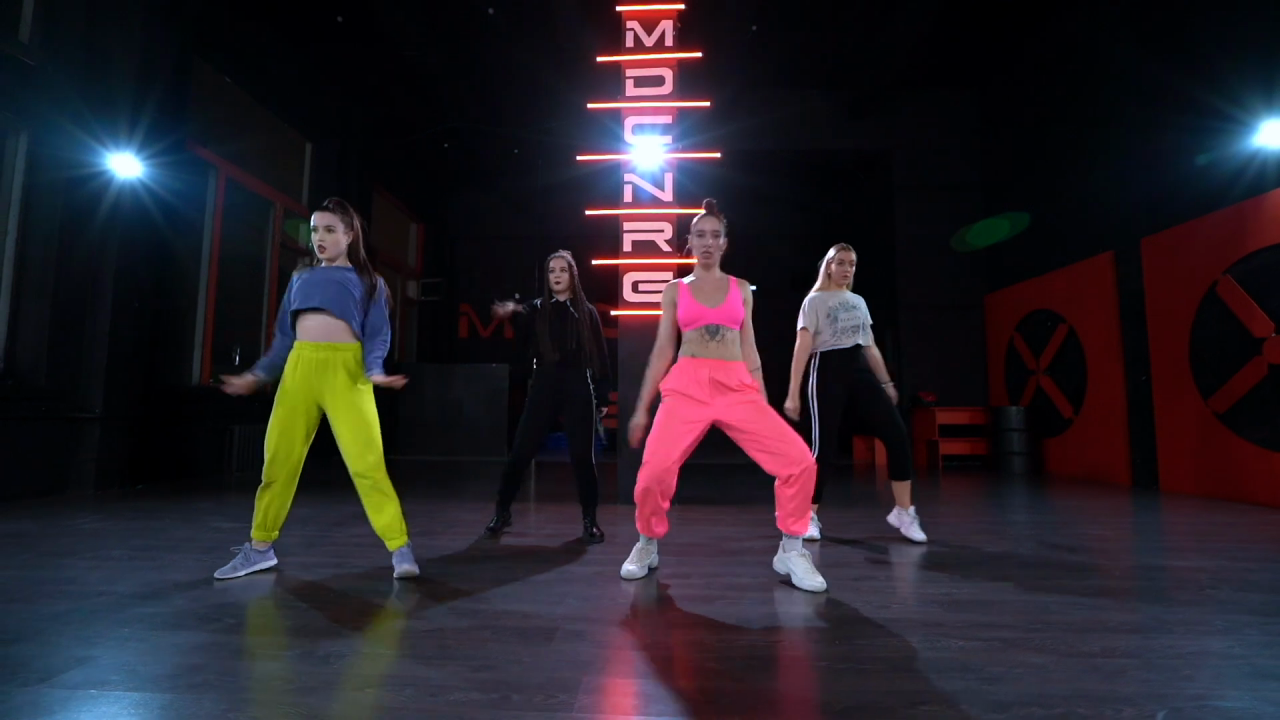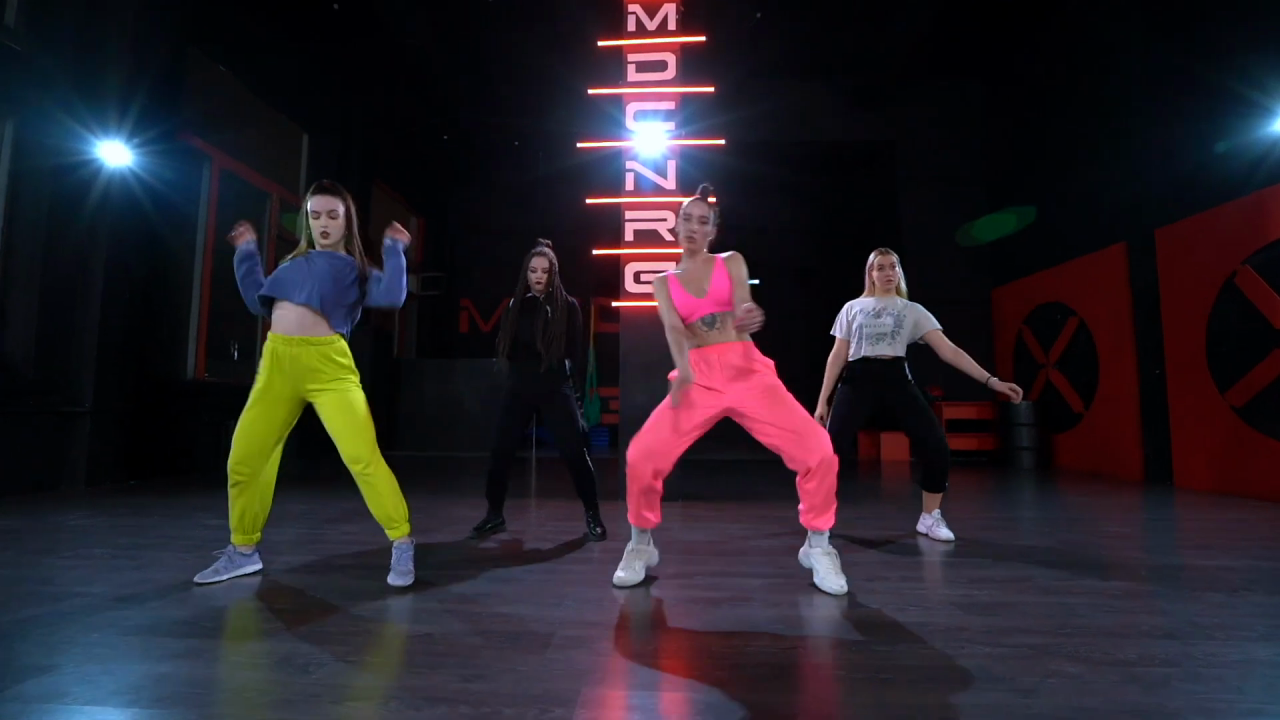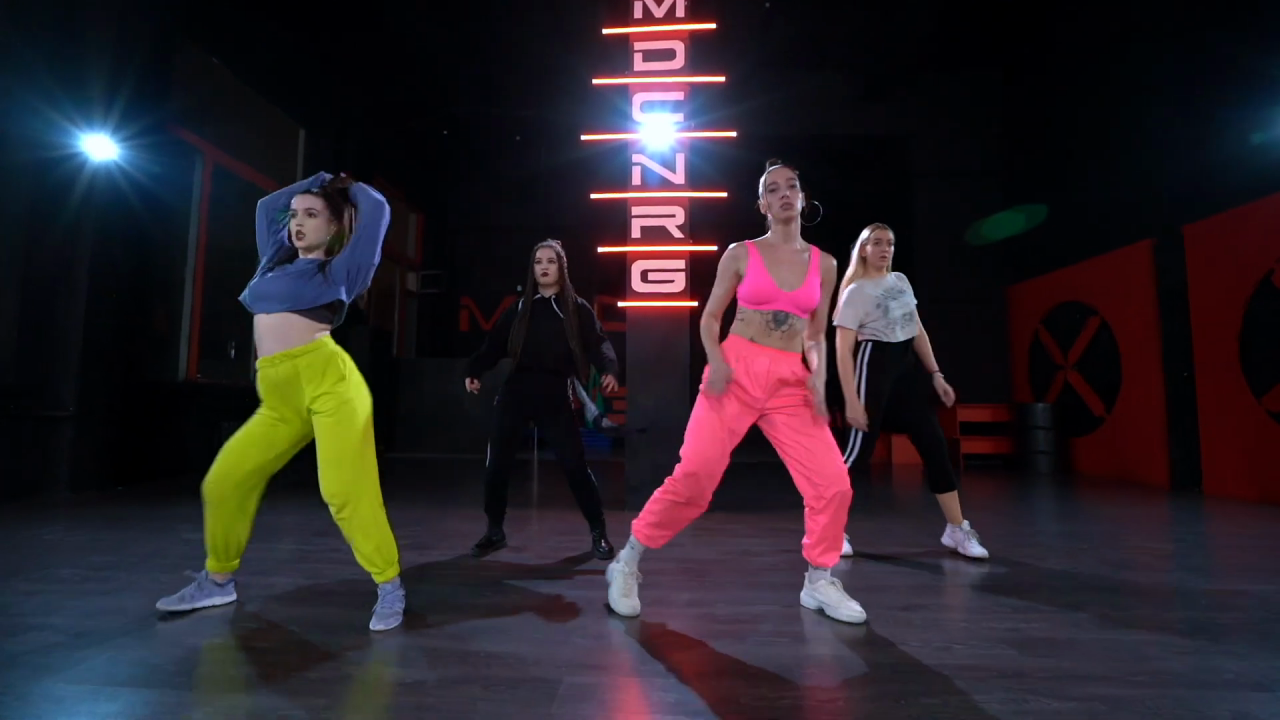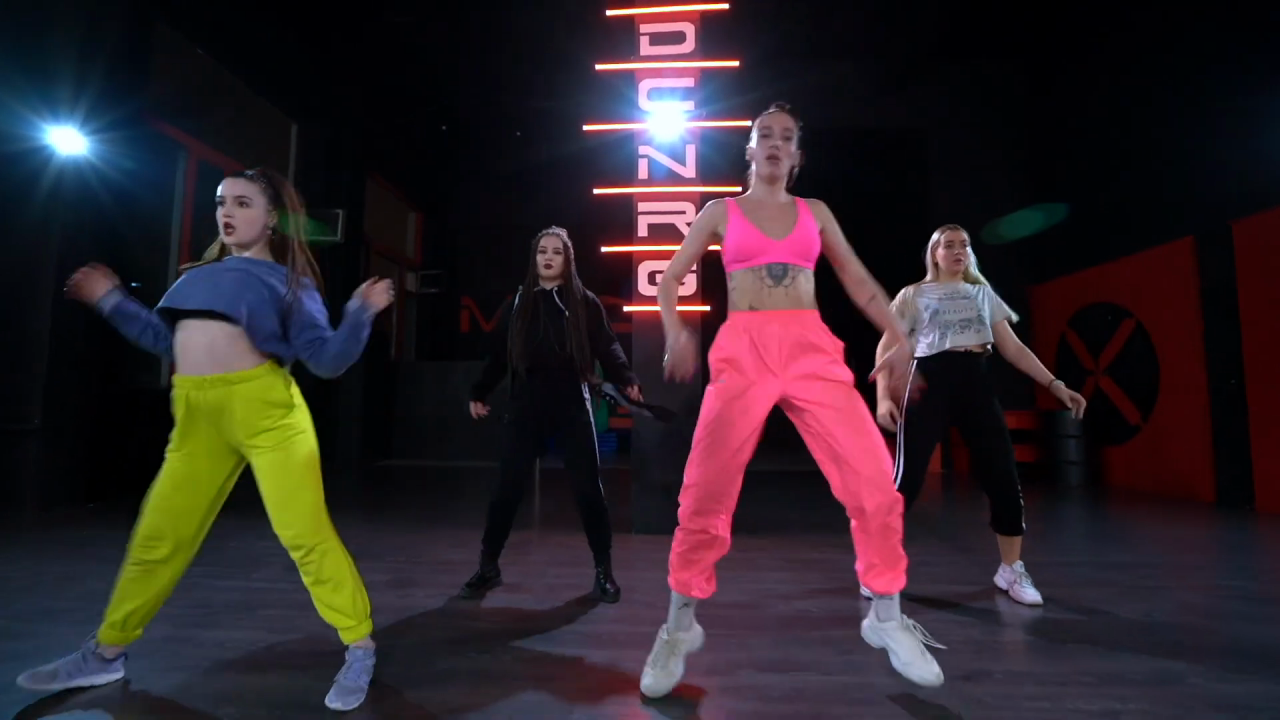
dt=0.7s
person 1, frame 1
left shoulder: (741, 289)
right shoulder: (676, 290)
left elbow: (748, 348)
right elbow: (662, 351)
left wrist: (761, 404)
right wrist: (642, 407)
left hip: (738, 391)
right hip: (686, 389)
left knee: (798, 462)
right knee: (654, 472)
left ankle: (792, 550)
right ankle: (648, 545)
person 1, frame 2
left shoulder: (732, 262)
right shoulder: (664, 283)
left elbow: (746, 311)
right elbow: (674, 331)
left wrist: (749, 314)
right wrist: (682, 372)
left hip: (749, 373)
right hip: (701, 379)
left knee: (818, 453)
right knee: (641, 456)
left ankle: (818, 547)
right ankle: (641, 545)
person 1, frame 3
left shoulder: (824, 263)
right shoulder: (740, 253)
left elbow: (817, 333)
right elbow: (710, 314)
left wrist: (819, 373)
right wrist: (716, 360)
left hip: (789, 384)
right hip: (734, 376)
left knee: (832, 483)
right knee: (695, 475)
left ankle: (818, 581)
right ankle: (627, 563)
person 1, frame 4
left shoulder: (816, 213)
right shoulder: (720, 212)
left elbow: (859, 282)
right elbow: (670, 279)
left wrist: (899, 338)
right wrist: (674, 327)
left hip: (812, 352)
right hip: (742, 353)
left knee: (873, 478)
right knee: (706, 489)
person 2, frame 1
left shoulder: (369, 282)
right shoulder: (300, 279)
left elbow: (377, 336)
right elbow: (285, 334)
left wrist: (374, 371)
right wrist: (259, 374)
left hip: (346, 372)
right hip: (299, 370)
left knee: (367, 464)
right knee: (278, 463)
left ankle: (400, 551)
right ankle: (260, 548)
person 2, frame 2
left shoulder: (357, 271)
right shoulder: (295, 263)
left elbow: (391, 297)
right elbow: (260, 302)
left wrist: (394, 248)
right wrist: (247, 251)
left hip: (329, 369)
right hip: (278, 368)
left knee: (363, 457)
right knee: (244, 461)
left ankle: (401, 545)
right ankle: (244, 550)
person 2, frame 3
left shoulder: (343, 270)
right shoulder: (276, 259)
left elbow: (377, 214)
right elbow: (267, 206)
left wrist: (350, 189)
right wrist: (319, 180)
left hip: (329, 384)
right hip: (279, 395)
left knee: (344, 491)
right knee: (223, 483)
left ankle: (390, 587)
right ankle: (218, 579)
person 2, frame 4
left shoulder: (291, 284)
right shoulder: (202, 274)
left elbow: (328, 361)
right elbow: (166, 339)
left wrist: (362, 311)
right wrist: (110, 301)
left hip: (268, 410)
right hip: (201, 420)
left knee: (304, 531)
right knee: (156, 539)
left ankle: (358, 650)
person 3, frame 1
left shoulder: (858, 302)
right shoulder: (815, 301)
right elbow: (803, 348)
left wrist: (887, 383)
right wrist: (793, 393)
left hip: (860, 372)
right hip: (828, 371)
left knee: (897, 436)
right knee: (824, 447)
left ankle: (904, 512)
right ankle: (809, 517)
person 3, frame 2
left shoulder: (913, 311)
right shoulder: (853, 308)
left elbow: (947, 349)
right elbow: (837, 355)
left wrist: (991, 380)
right wrist: (823, 399)
left hip: (897, 380)
right hip: (858, 382)
left knee: (936, 447)
right knee: (834, 449)
left ankle: (930, 517)
person 3, frame 3
left shoulder: (900, 281)
right shoulder: (856, 292)
left elbow: (917, 332)
right elbow: (844, 350)
left wrist: (936, 375)
right wrist: (852, 400)
left hip: (907, 366)
right hip: (875, 366)
left knee: (934, 444)
right knee: (860, 448)
left ankle: (958, 530)
person 3, frame 4
left shoulder: (984, 294)
right shoulder: (914, 295)
left elbow: (1012, 347)
right elbow: (887, 347)
left wrist: (1056, 385)
right wrist: (884, 396)
left hip: (976, 382)
right hip: (929, 380)
left knee: (1003, 480)
right knee: (908, 478)
left ankle: (1011, 570)
person 4, frame 1
left shoulder: (586, 312)
right shoulder: (537, 309)
left elbow: (600, 356)
right elbow: (523, 330)
left wrist: (603, 397)
right wrist: (512, 309)
left hip: (579, 388)
right hip: (544, 386)
left knee: (582, 456)
right knee: (520, 453)
left ankle: (589, 520)
right ankle: (502, 513)
person 4, frame 2
left shoulder: (567, 306)
right shoulder: (516, 305)
left elbow: (576, 352)
left wrist: (575, 393)
right wrist: (514, 380)
left hip: (556, 387)
right hip: (520, 386)
left knee: (573, 452)
right knee: (501, 452)
left ankle: (592, 515)
right ankle: (495, 515)
person 4, frame 3
left shoulder: (577, 309)
right shoulder: (520, 308)
left elbow: (597, 343)
right elbow: (495, 344)
left wrist: (608, 368)
right wrist: (474, 370)
left hip: (557, 397)
right hip: (516, 393)
left knee: (575, 465)
right knee: (497, 464)
left ankle: (598, 533)
right ankle: (495, 531)
person 4, frame 4
left shoulder: (583, 302)
right shoulder: (519, 302)
left elbow: (607, 346)
right elbow: (500, 355)
left wrist: (626, 379)
right wrist: (479, 392)
left hip: (571, 402)
right hip: (528, 403)
left knee: (587, 487)
right knee: (507, 486)
left ankle: (603, 570)
right ankle: (489, 566)
